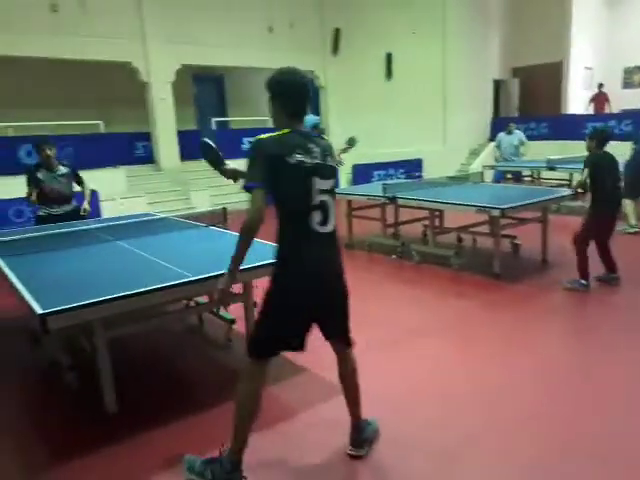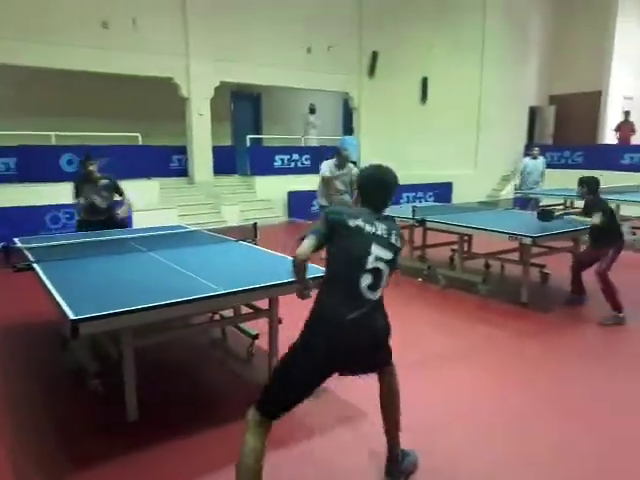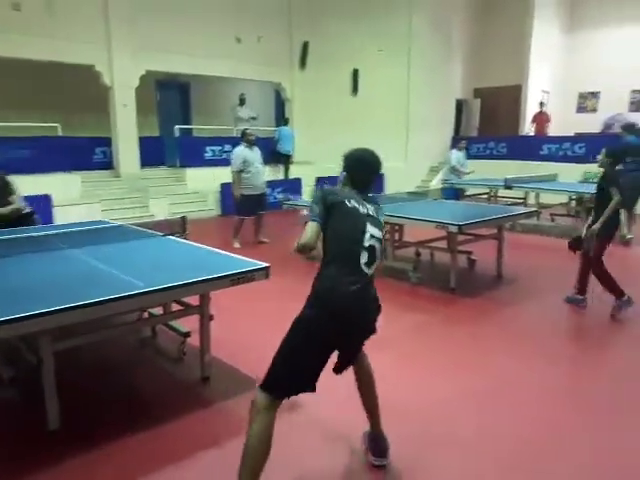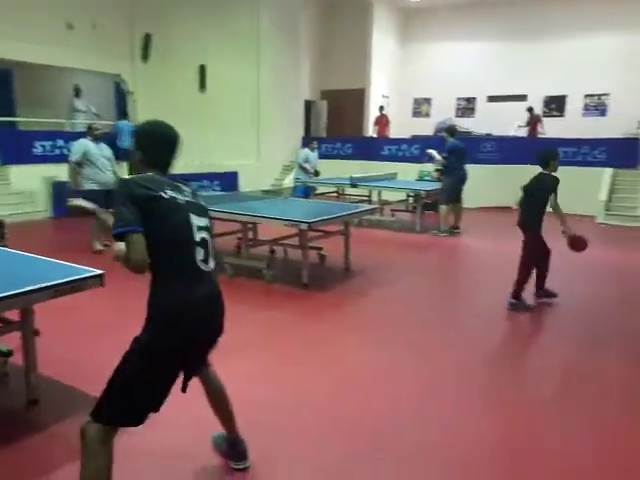
dt=1s
person 1, frame 1
left shoulder: (267, 147)
right shoulder: (326, 148)
left elbow: (257, 213)
left wrist: (232, 271)
left hip: (295, 269)
right hip: (330, 266)
left knee: (256, 363)
right knee: (341, 344)
right ankle: (360, 430)
person 1, frame 2
left shoulder: (337, 215)
right shoulder: (394, 231)
left elbow: (301, 255)
left wrist: (302, 285)
left hip: (326, 330)
right hip: (370, 331)
left knee: (258, 422)
right knee: (386, 367)
person 1, frame 3
left shoulder: (330, 194)
right shoulder: (374, 210)
left elbow: (306, 244)
left wrist: (301, 239)
left hip: (328, 303)
right hip: (365, 304)
left knee: (264, 403)
right knee: (354, 354)
right ankle: (377, 440)
person 1, frame 4
left shoulder: (131, 188)
right shoulder: (186, 193)
left elbow: (139, 261)
left wrist: (119, 251)
left hip: (172, 316)
right hip: (210, 309)
left knee: (95, 432)
right knee: (199, 364)
right ankle: (234, 444)
person 2, frame 1
left shoulder: (592, 158)
right shoulder: (610, 158)
left elbow: (584, 179)
right elbow: (612, 181)
left wrist: (577, 187)
left hip: (600, 206)
right hip: (613, 206)
left knee: (580, 240)
right knee: (601, 240)
left ankle: (583, 281)
right ankle: (612, 273)
person 2, frame 2
left shoulder: (598, 204)
right shoulder: (590, 203)
left elbow: (598, 222)
right elbow: (584, 215)
left hip: (612, 244)
right hip: (597, 244)
left knee: (601, 272)
right knee: (577, 265)
left ankle: (619, 314)
right ankle: (578, 295)
person 2, frame 3
left shoulder: (608, 177)
right shoulder: (606, 178)
left elbow: (617, 198)
left wrist: (599, 222)
right wrist: (589, 224)
left hip: (606, 227)
right hip: (600, 225)
left knee: (594, 262)
right knee: (586, 258)
left ankle: (622, 298)
right ankle: (580, 295)
person 2, frame 4
left shoulder: (536, 179)
right shoulder: (552, 179)
left elbow: (520, 201)
right elbow: (553, 204)
left wrist: (521, 218)
right wrist: (565, 226)
left hip: (526, 221)
right hip: (531, 224)
left knee: (544, 253)
right knee: (528, 260)
left ankle: (541, 290)
right ankle: (514, 298)
